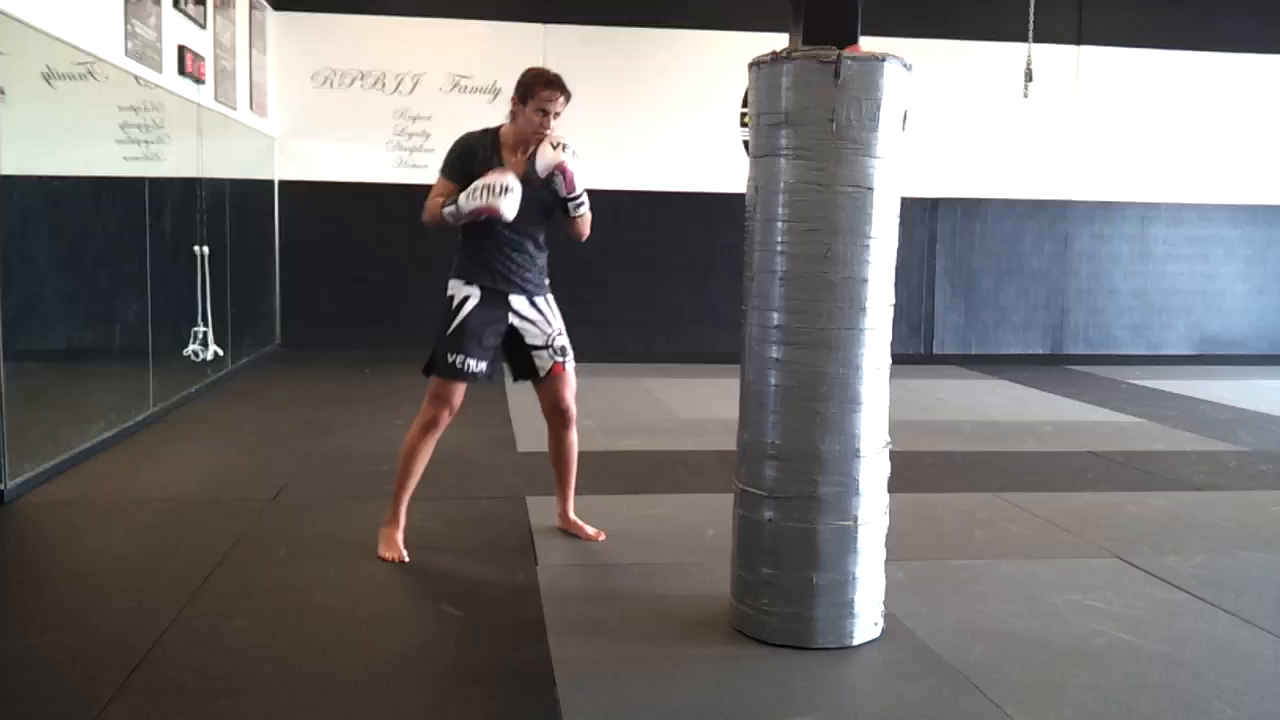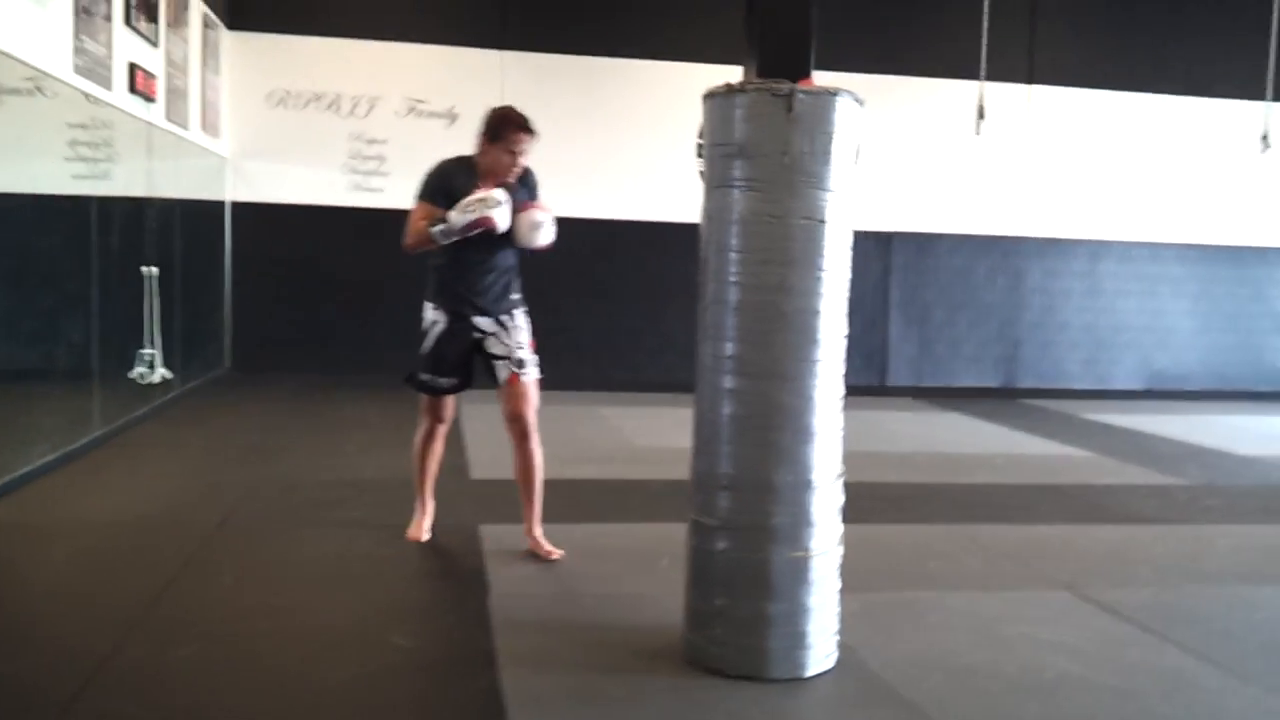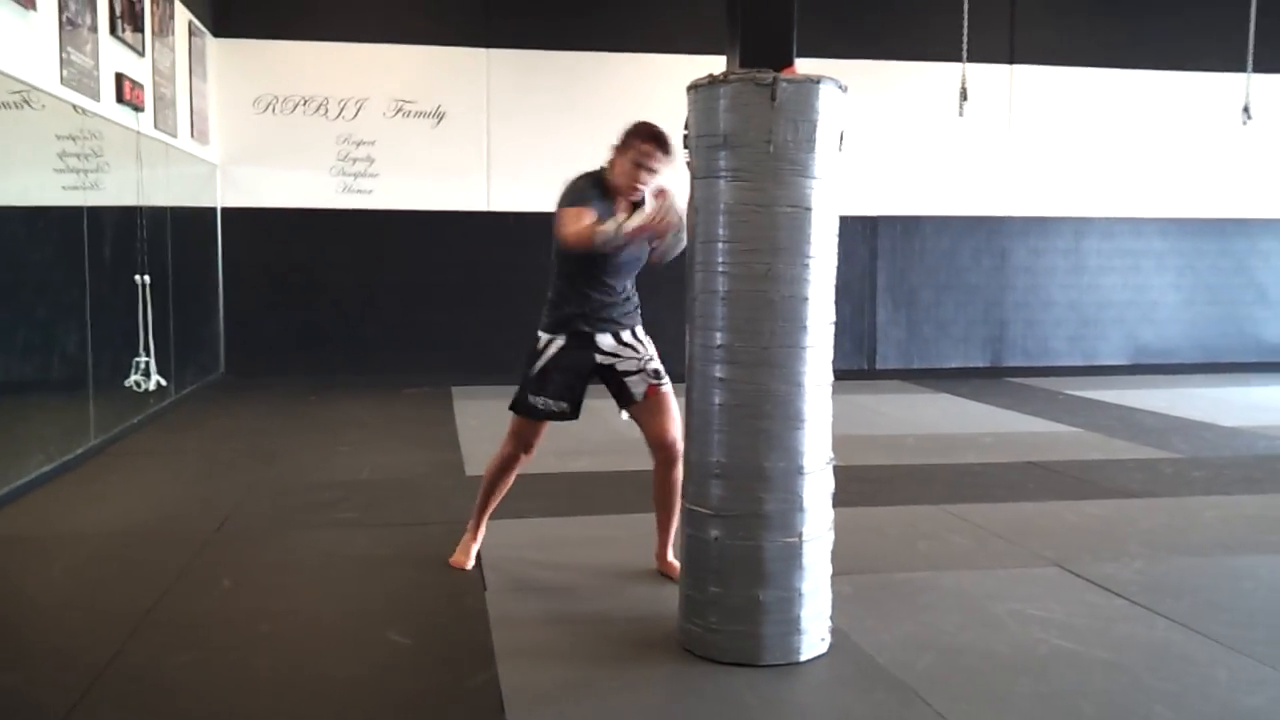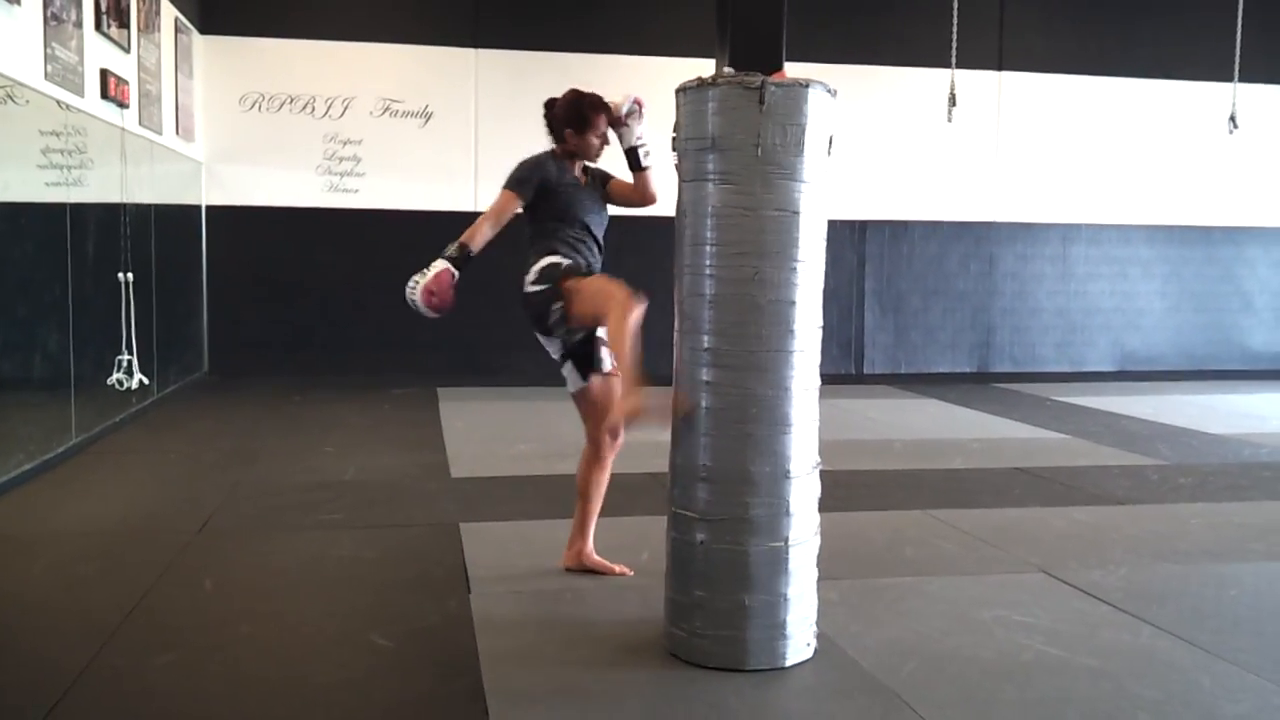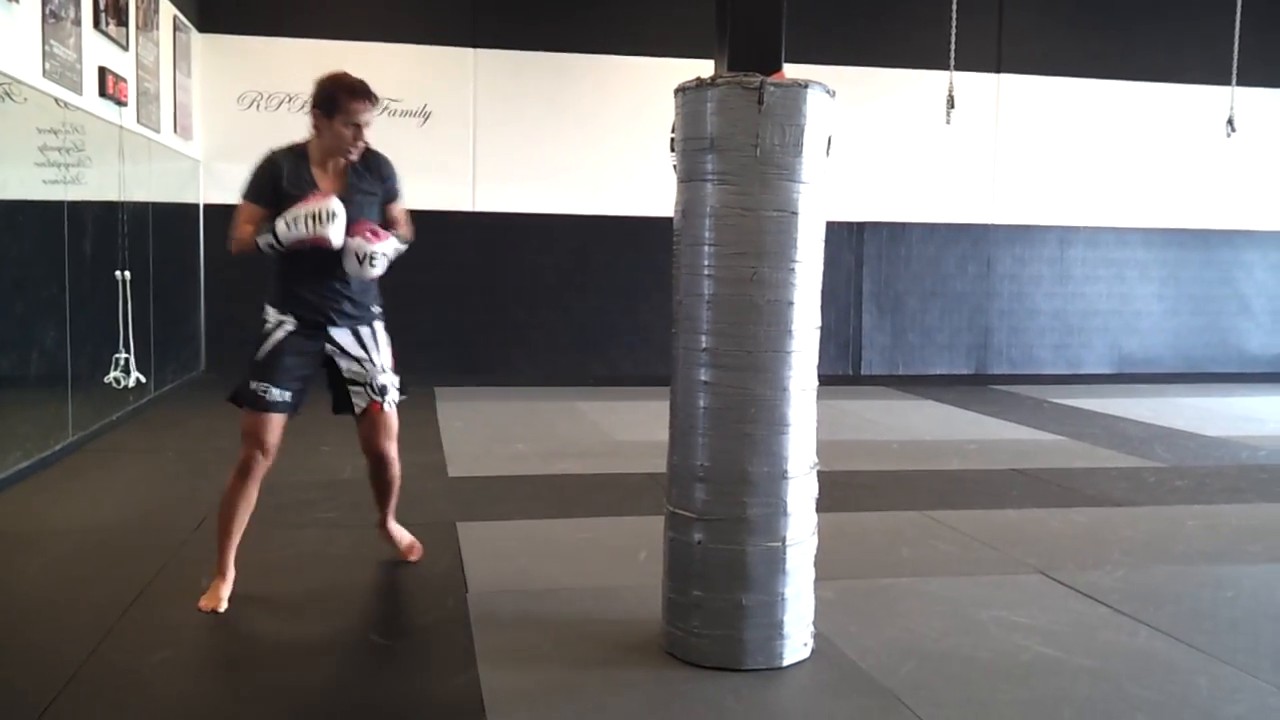
dt=1s
person 1, frame 1
left shoulder: (557, 159)
right shoulder: (471, 148)
left elbow: (582, 232)
right elbow: (431, 214)
left wrist: (572, 189)
right wrist: (468, 206)
left hip: (532, 295)
right hip: (476, 293)
left knee: (563, 408)
right knee: (438, 413)
left ankle: (566, 514)
right ankle: (393, 523)
person 1, frame 2
left shoulder: (524, 181)
right shoulder: (447, 174)
right elbow: (412, 240)
right wrist: (459, 223)
left hip: (504, 310)
right hip: (449, 310)
left knee: (524, 420)
right knee: (436, 418)
left ankle: (534, 531)
right ankle: (425, 507)
person 1, frame 3
left shoulder: (646, 200)
right shoulder: (585, 187)
left elbow: (662, 249)
right elbow: (571, 236)
left wrist: (667, 231)
right wrist: (636, 225)
left hip: (623, 333)
right hip: (567, 332)
left knee: (670, 444)
right knee: (518, 446)
left ankle: (665, 552)
right ankle: (473, 533)
person 1, frame 4
left shoulder: (592, 177)
right shoulder: (541, 169)
left elbow: (646, 197)
right elbow: (491, 219)
left wrist: (633, 140)
right wrist: (451, 259)
left hip: (583, 312)
right hip: (554, 278)
left knee: (606, 434)
right knee: (627, 302)
left ankle: (580, 549)
right ankle: (629, 400)
person 1, frame 5
left shoulder: (377, 170)
right shoulder: (279, 168)
left elbow: (402, 230)
right elbow: (240, 241)
left wrist: (384, 249)
right wrist: (286, 230)
left hip: (359, 325)
right hip: (292, 323)
left knee: (383, 453)
right knee: (254, 453)
left ankle: (389, 524)
right ankle: (222, 573)
